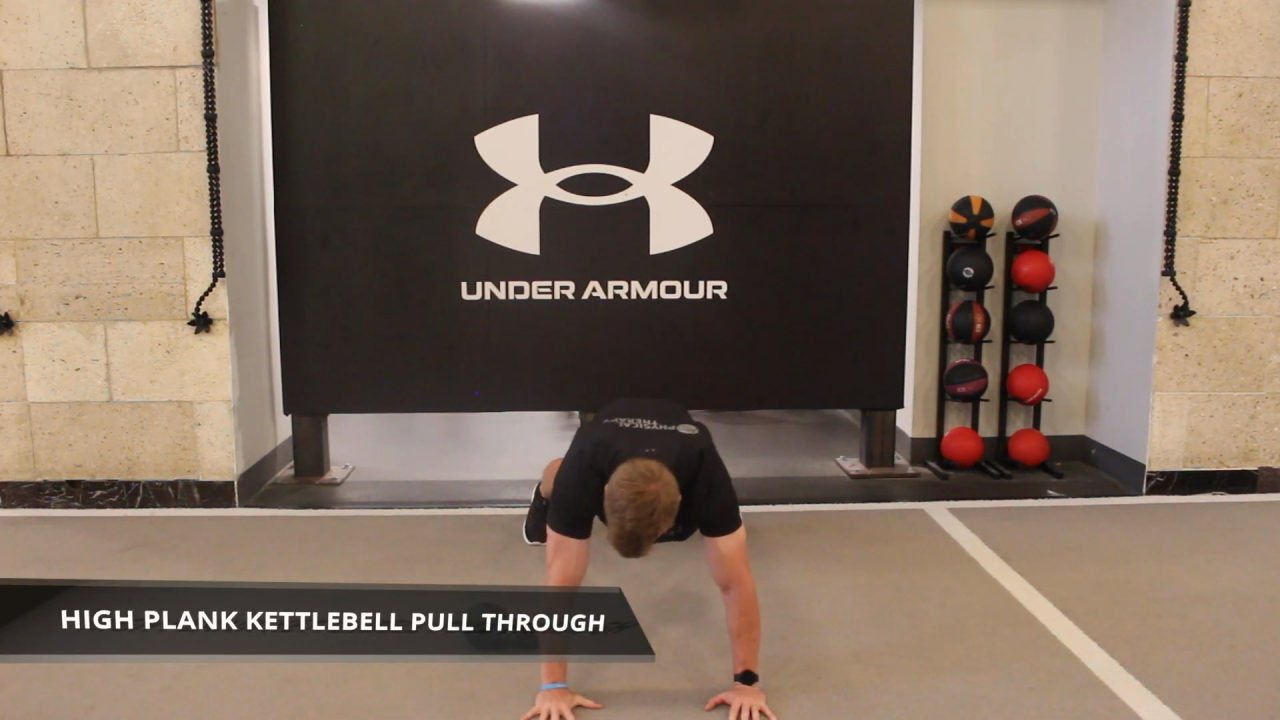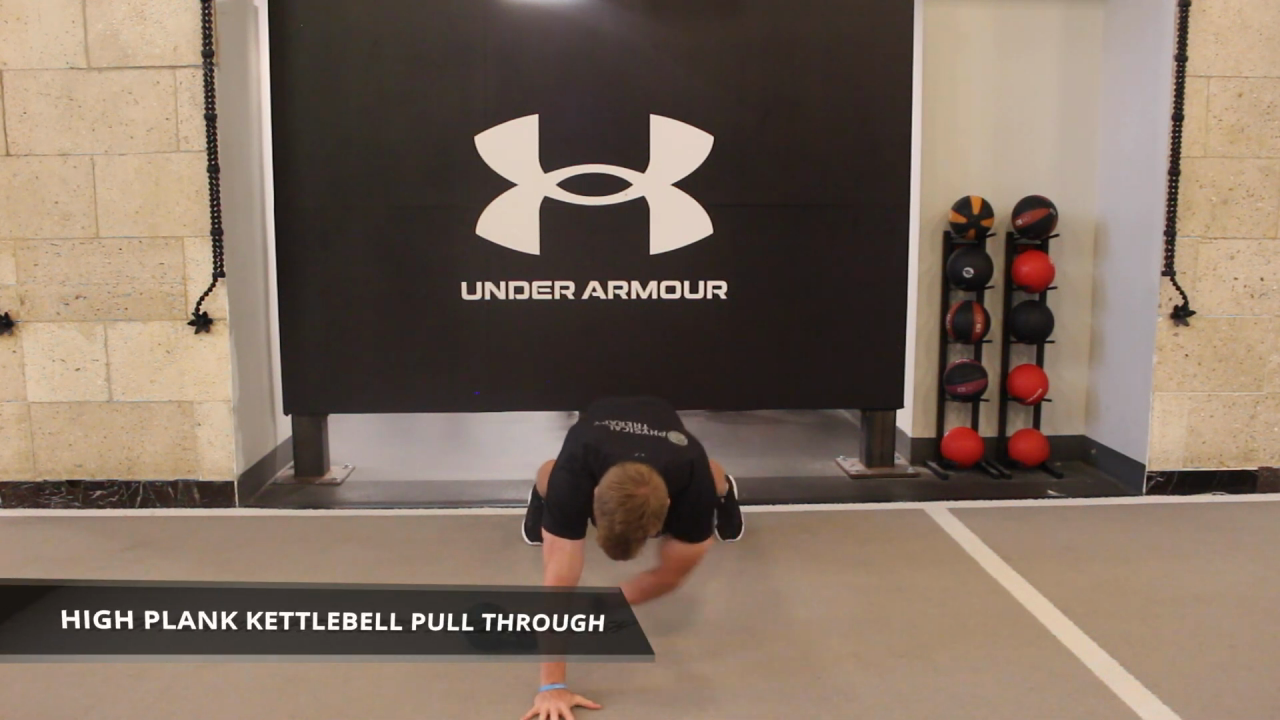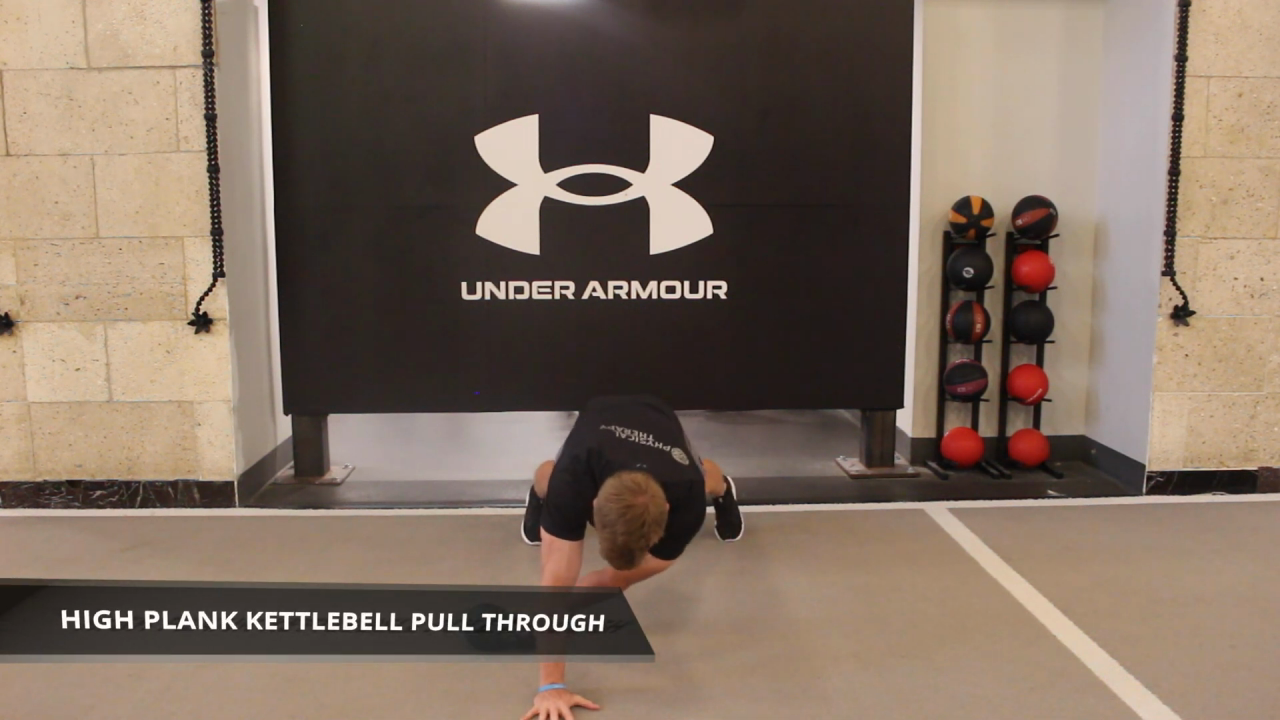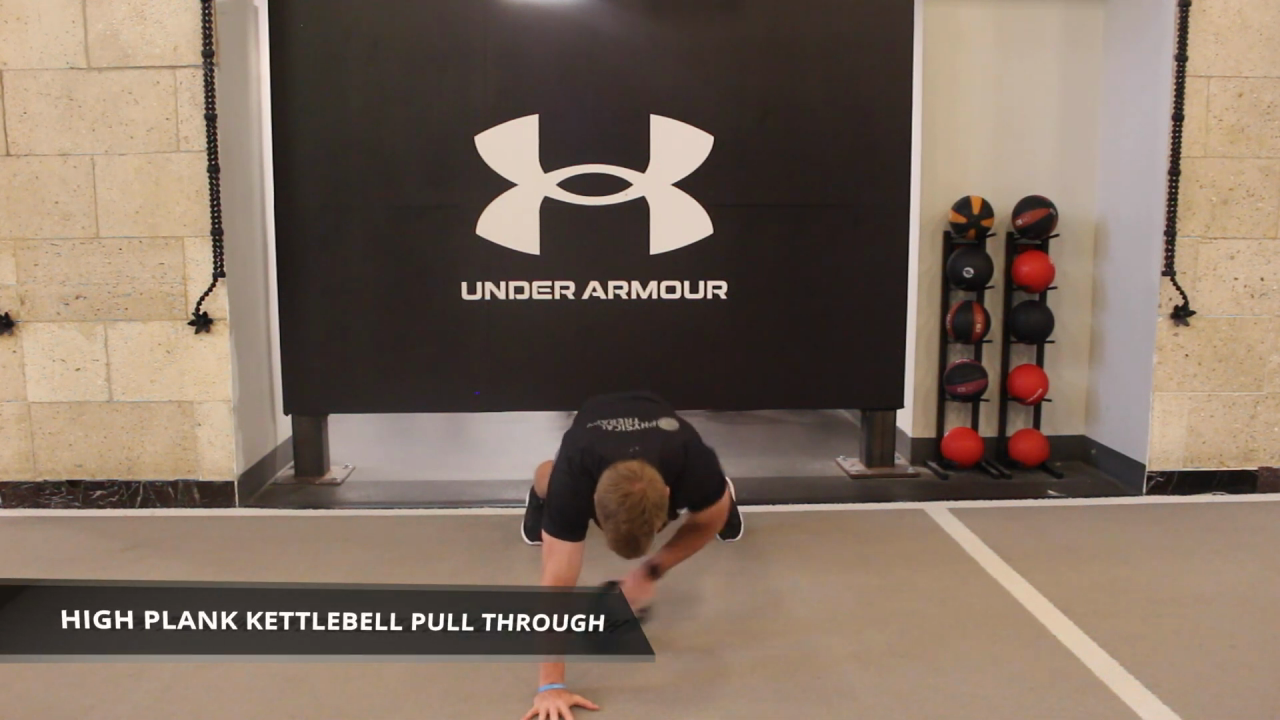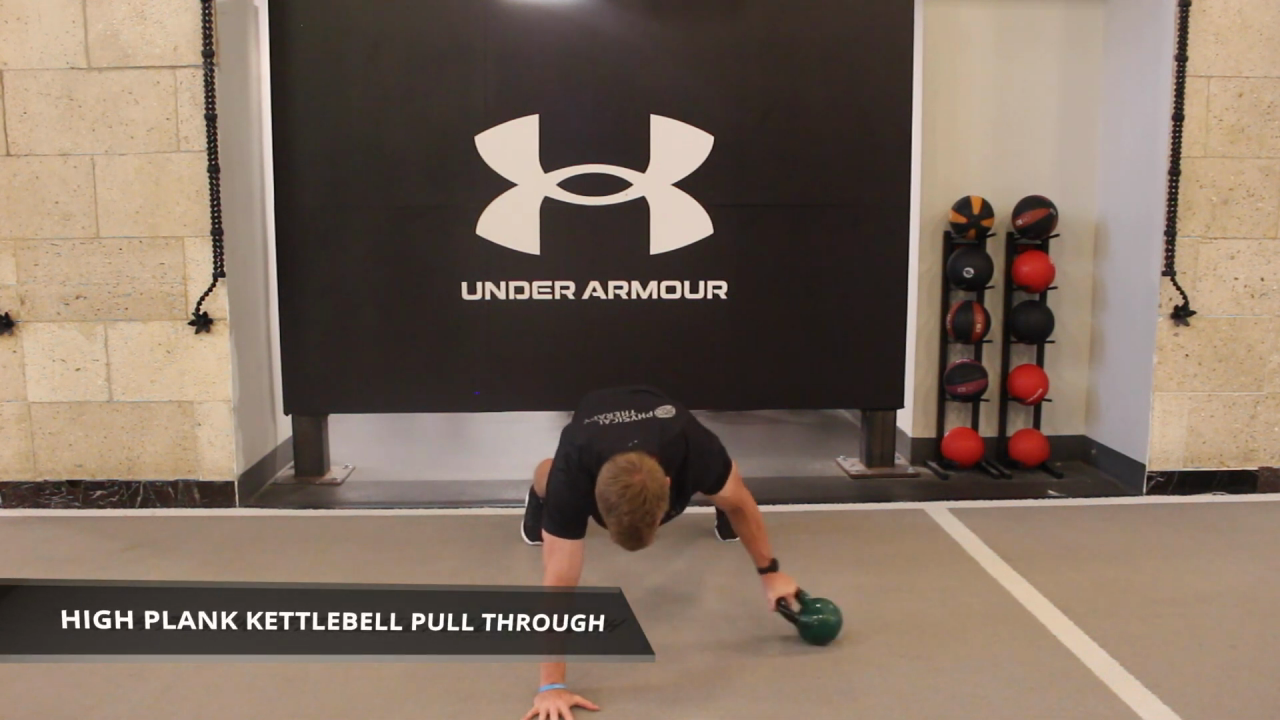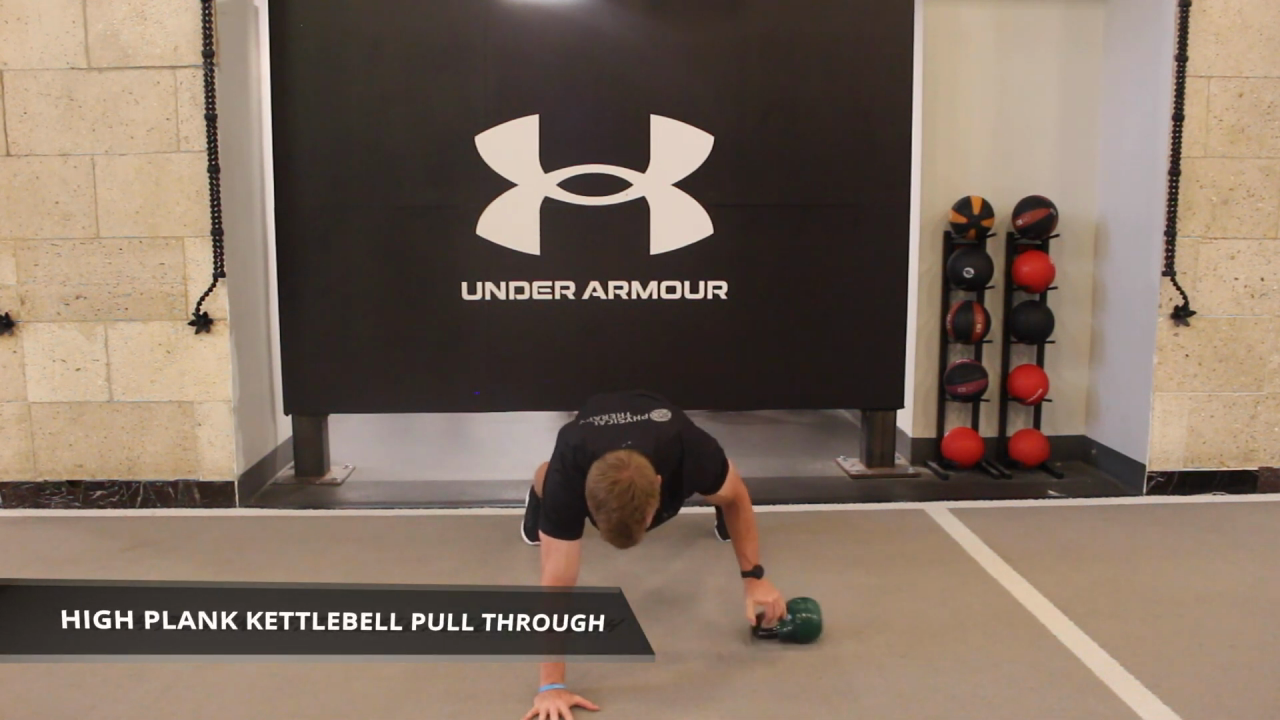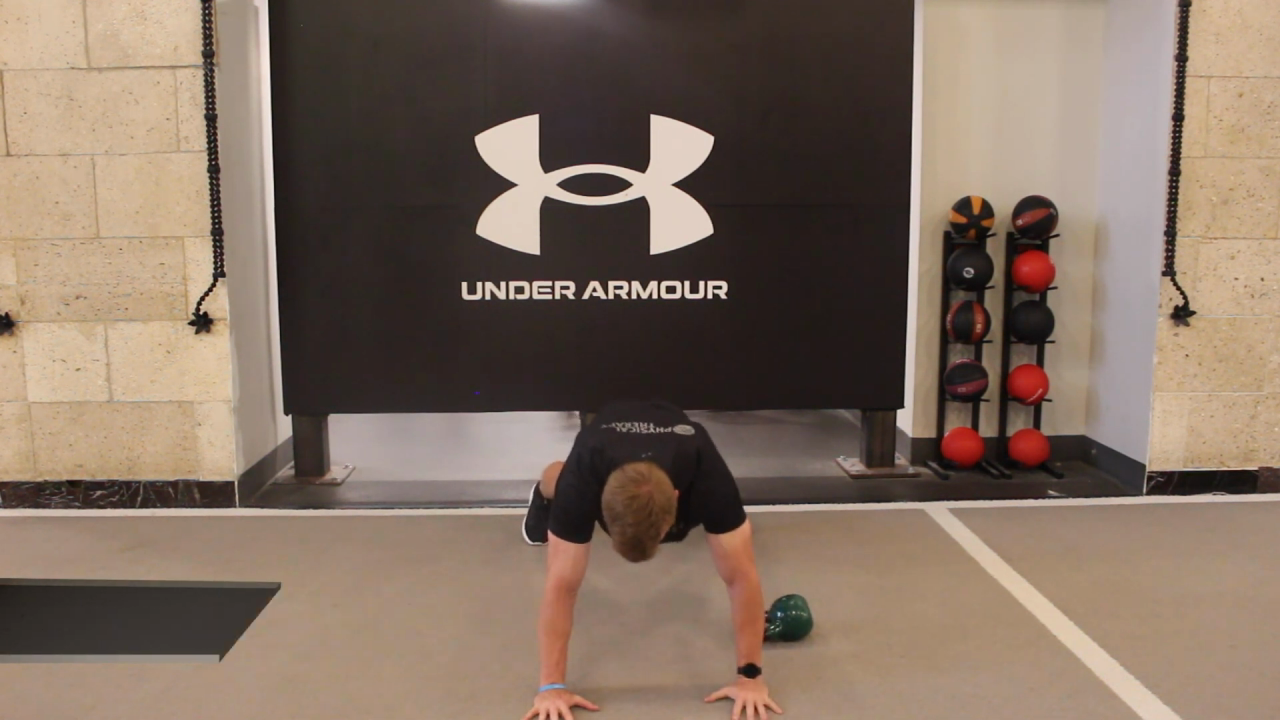
dt=0.4s
person 1, frame 1
left shoulder: (704, 476)
right shoulder: (582, 472)
left elbow: (735, 582)
right elbow: (562, 580)
left wrist: (746, 680)
right wrist: (553, 685)
left hip: (678, 446)
right hip: (608, 441)
right ankle: (545, 493)
person 1, frame 2
left shoulder: (692, 482)
right shoulder: (573, 477)
left elbow: (671, 573)
right elbow: (559, 579)
right wrist: (552, 685)
left ankle: (724, 489)
right ankle: (542, 493)
person 1, frame 3
left shoulder: (686, 498)
right shoulder: (574, 480)
left elbow: (620, 578)
right elbow: (557, 579)
right wrist: (550, 685)
left ankle: (722, 490)
right ankle: (541, 493)
person 1, frame 4
left shoulder: (689, 460)
right shoulder: (573, 478)
left elbow: (710, 519)
right elbow: (558, 580)
left wrist: (651, 573)
right wrist: (550, 685)
left ankle: (719, 485)
right ankle: (540, 493)
person 1, frame 5
left shoulder: (693, 448)
right shoulder: (572, 475)
left elbow: (738, 503)
right elbow: (560, 580)
left wrist: (770, 571)
right wrist: (551, 685)
left hip: (661, 431)
right ankle: (541, 492)
person 1, frame 6
left shoulder: (688, 449)
right shoulder: (568, 474)
left elbow: (735, 499)
right elbow: (557, 580)
left wrist: (753, 577)
right wrist: (551, 685)
left hip: (658, 436)
right hip: (589, 442)
right ankle: (540, 493)
person 1, frame 7
left shoulder: (704, 474)
right shoulder: (583, 479)
left elbow: (740, 576)
right elbow: (562, 583)
left wrist: (749, 675)
right wrist: (551, 685)
left hip: (676, 453)
right hip: (605, 447)
right ankle: (545, 492)
